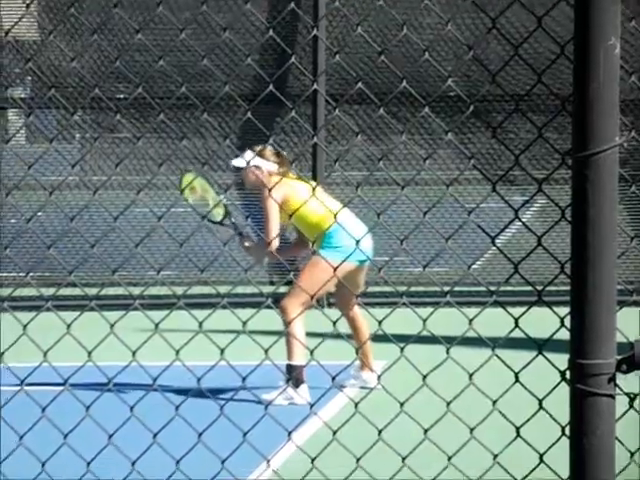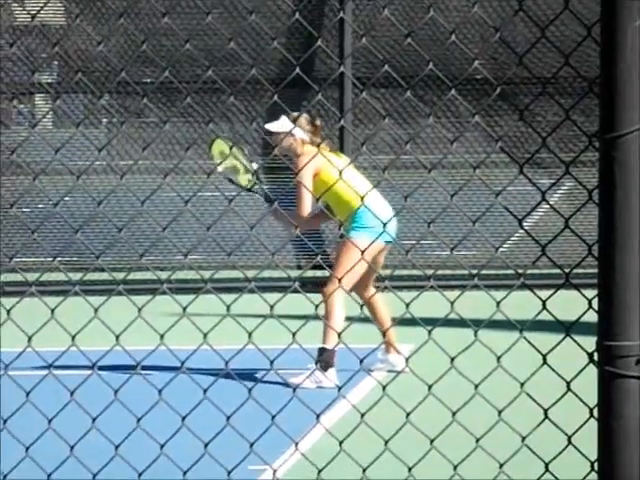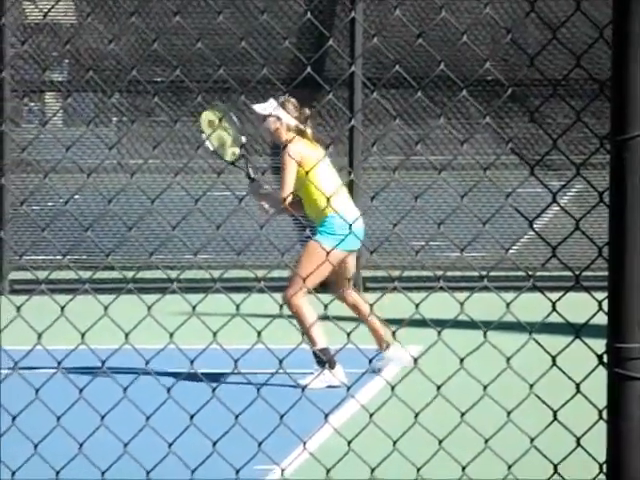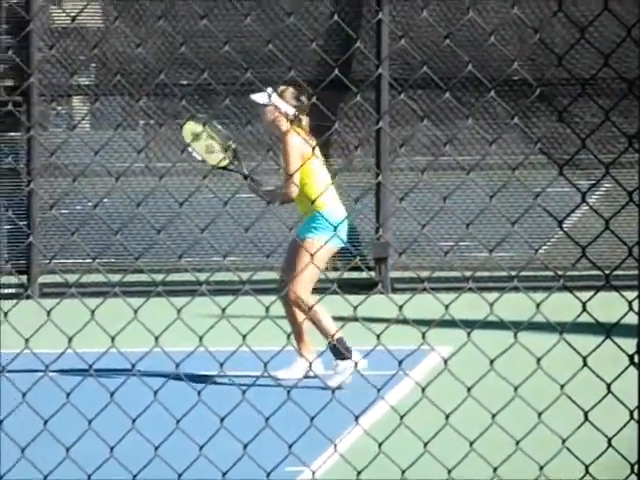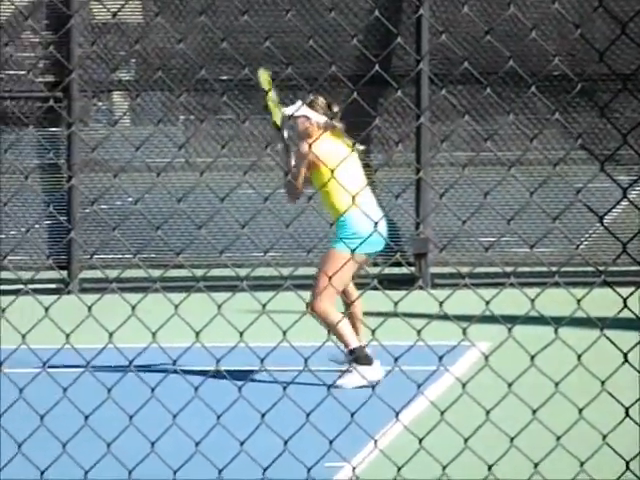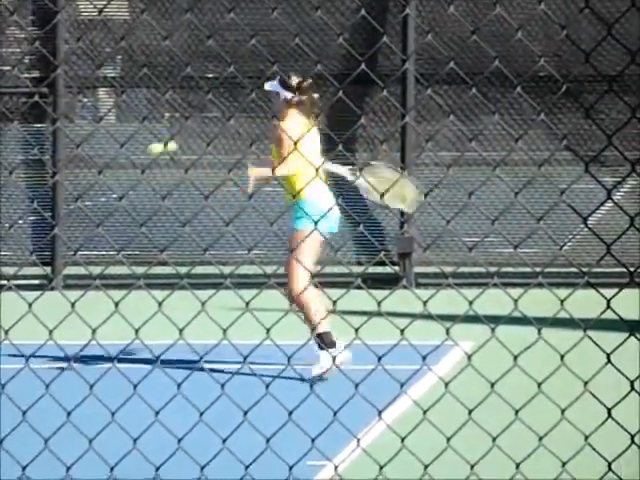
dt=0.5s
person 1, frame 1
left shoulder: (272, 189)
right shoulder: (293, 184)
left elbow: (270, 245)
right elbow: (305, 241)
left wrist: (251, 247)
right wrist: (260, 250)
left hip: (340, 241)
right hip: (359, 238)
left knee: (290, 306)
right knee: (348, 305)
left ankle: (296, 386)
right ankle: (367, 371)
person 1, frame 2
left shoulder: (305, 160)
right shoulder: (322, 156)
left elbow: (303, 216)
right elbow: (332, 210)
left wrist: (281, 214)
right wrist: (288, 218)
left hip: (367, 221)
right hip: (382, 218)
left knee: (334, 289)
right knee: (363, 288)
left ankle: (325, 369)
right ankle: (393, 354)
person 1, frame 3
left shoulder: (291, 148)
right shoulder: (303, 145)
left elbow: (285, 199)
left wrist: (261, 195)
right wrist: (272, 202)
left hip: (335, 225)
right hip: (348, 222)
left knee: (295, 294)
right knee: (345, 292)
left ankle: (330, 367)
right ankle: (392, 348)
person 1, frame 4
left shoulder: (291, 138)
right shoulder: (296, 135)
left elbow: (291, 191)
left wrist: (264, 193)
right wrist: (270, 194)
left hip: (326, 220)
right hip: (318, 219)
left knee: (297, 293)
right knee: (288, 288)
left ankle: (347, 356)
right ankle: (307, 359)
person 1, frame 5
left shoulder: (308, 147)
right shoulder: (341, 140)
left elbow: (293, 194)
left wrist: (294, 163)
left hip: (353, 226)
right hip: (374, 224)
left knee: (320, 305)
right knee: (344, 286)
left ankle: (366, 365)
right ankle: (357, 352)
person 1, frame 6
left shoulder: (283, 127)
right shoulder: (308, 127)
left elbow: (294, 167)
left wrist: (261, 173)
left hip: (310, 210)
right hip: (325, 209)
left knee: (297, 288)
right knee: (302, 284)
left ankle: (329, 349)
right ankle: (330, 346)
